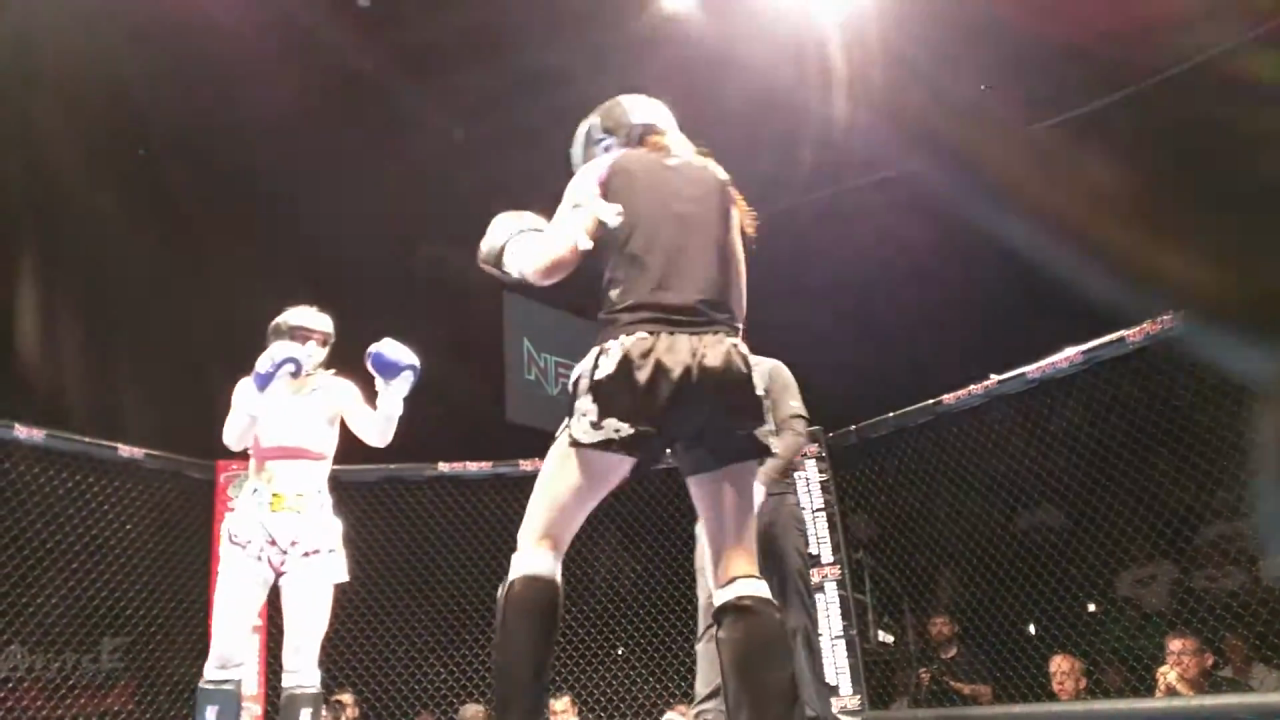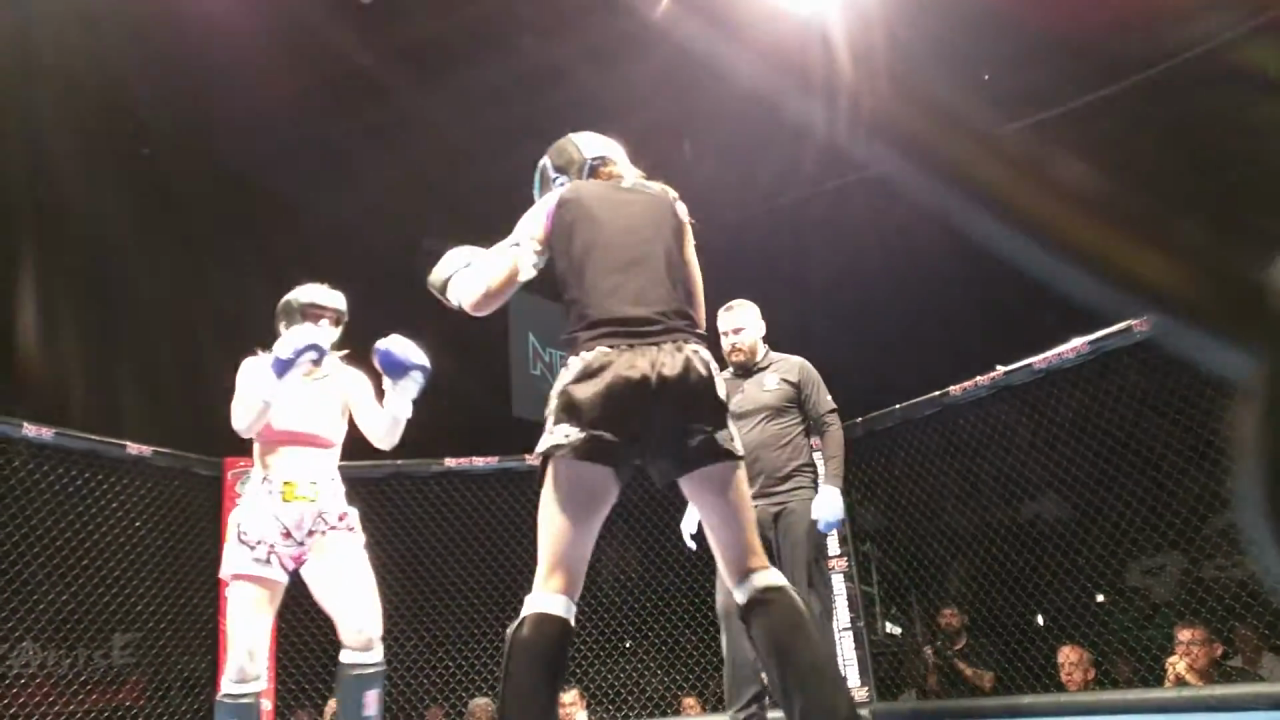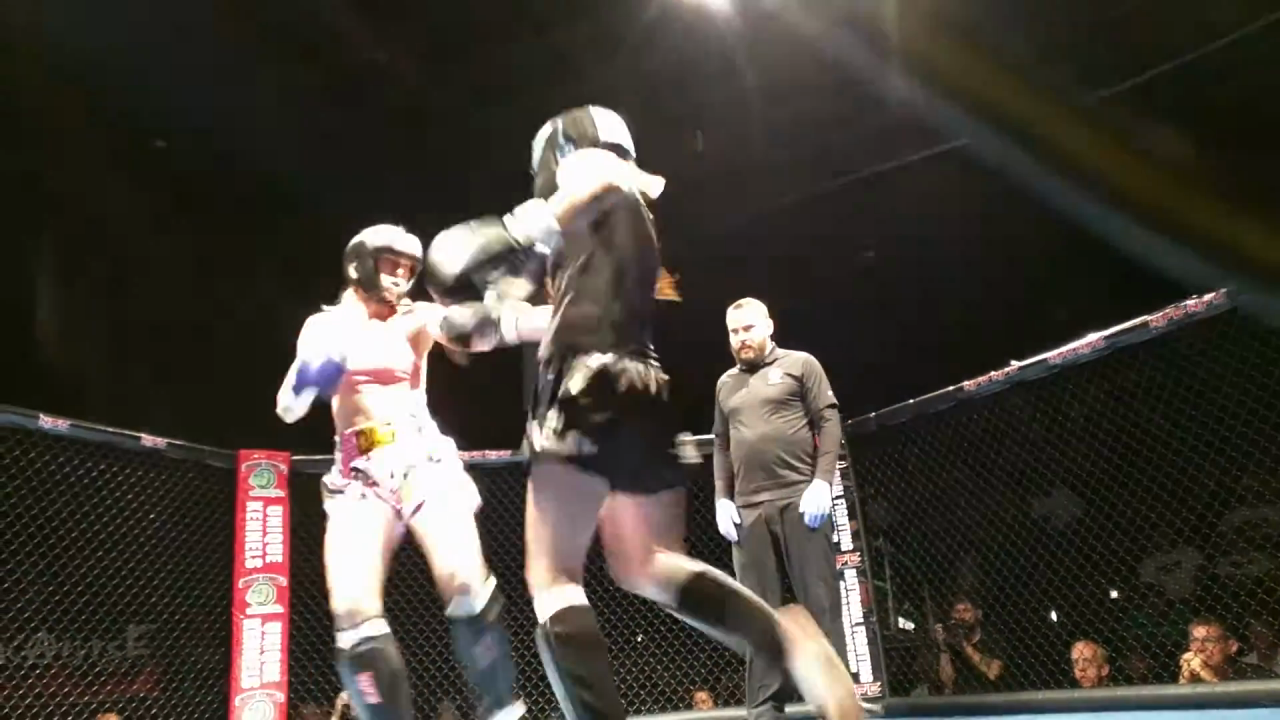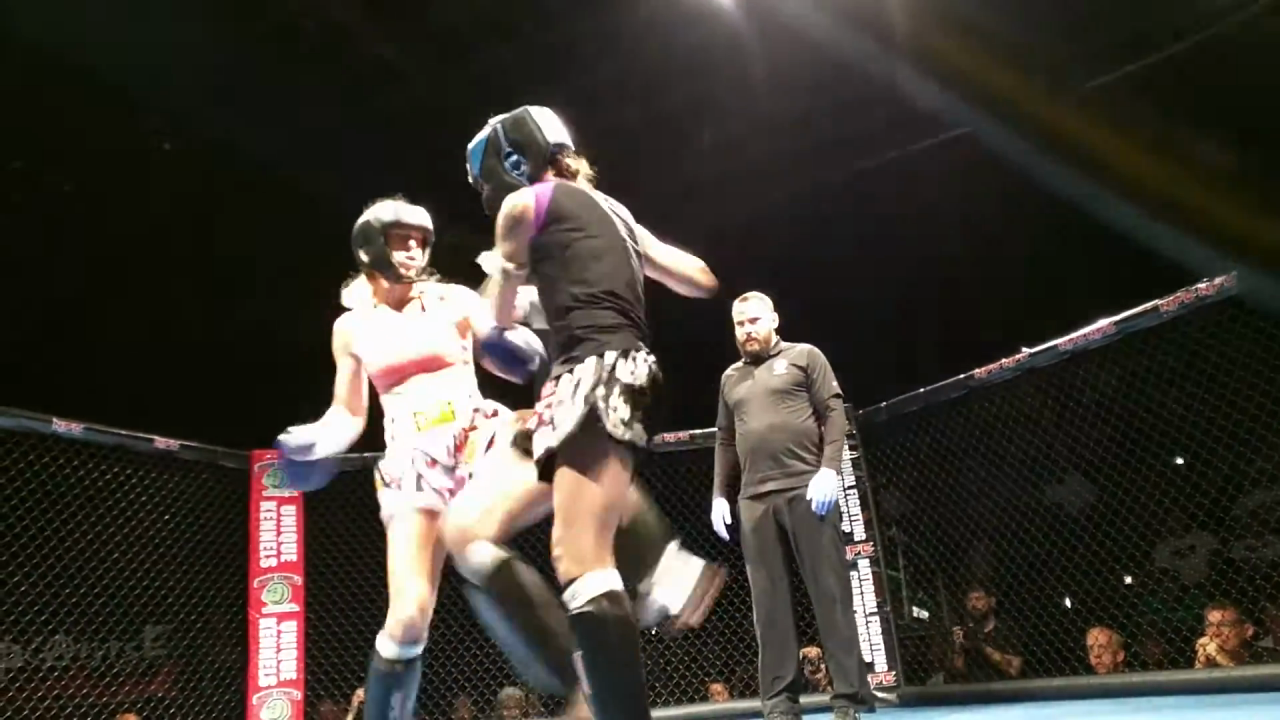
dt=0.4s
person 1, frame 1
left shoulder: (605, 169)
right shoulder: (715, 180)
left elbow: (550, 263)
left wrist: (513, 250)
left hip: (636, 362)
right hip: (721, 366)
left knee: (539, 543)
right knee: (738, 574)
person 1, frame 2
left shoulder: (558, 202)
right shoulder: (666, 202)
left elbow: (482, 296)
left wrist: (453, 275)
left hip: (601, 381)
right hip: (685, 374)
left knee: (554, 584)
right knee: (748, 568)
person 1, frame 3
left shoulder: (589, 168)
right shoulder: (632, 209)
left elbow: (567, 205)
left wrist: (502, 239)
right wrist: (496, 318)
left hip: (586, 386)
right hip: (639, 388)
left knee: (552, 580)
right knee: (646, 566)
right ankle: (791, 640)
person 1, frame 4
left shoulder: (526, 202)
right shoulder: (610, 209)
left elbow: (499, 315)
right elbow: (700, 278)
left hip: (595, 374)
right hip: (610, 379)
left knee: (580, 563)
person 2, frame 1
left shoulder: (336, 391)
right shoulder: (251, 387)
left elbow: (378, 435)
right elbow: (233, 439)
left wrist: (393, 390)
right wrist: (262, 387)
left hip: (313, 527)
right hip: (254, 522)
left knee: (301, 661)
right knee: (226, 651)
person 2, frame 2
left shoulder: (347, 379)
right shoulder: (257, 368)
left elbow: (384, 437)
right elbow: (243, 424)
left wrist: (402, 389)
right wrist: (280, 370)
left hip: (327, 516)
right hip: (265, 515)
left knee: (363, 633)
right knee: (245, 662)
person 2, frame 3
left shoulder: (418, 318)
right shoulder: (324, 325)
right elbow: (289, 408)
right wrist: (305, 383)
left hip: (422, 460)
right hip: (359, 474)
left knee: (462, 580)
right knee: (353, 609)
person 2, frame 4
left shoulder: (452, 300)
right shoulder: (352, 327)
left elbow: (520, 357)
right elbow: (347, 415)
left wrist: (518, 349)
right wrist: (316, 443)
left hip: (480, 440)
right hip: (412, 462)
right knee: (410, 616)
left ankle: (664, 575)
person 3, frame 1
left shoulder: (768, 371)
left elbow: (796, 432)
left wrist: (760, 484)
left hip: (772, 502)
left knee: (793, 613)
right knee: (714, 611)
person 3, frame 2
left shoulder: (795, 369)
left elbow: (829, 426)
left wrist: (831, 487)
right wrist: (694, 504)
left hip: (793, 504)
left knee: (808, 606)
right knee: (731, 607)
person 3, frame 3
left shoulder: (799, 365)
right shoulder: (725, 384)
left elbow: (828, 422)
right elbow: (721, 446)
left wrist: (822, 481)
right wrist: (722, 499)
left hip: (799, 498)
right hip: (748, 507)
left knee: (818, 599)
person 3, frame 4
left shoulder: (805, 357)
right shoulder: (730, 378)
left elbow: (834, 413)
right elbow: (725, 441)
left wrist: (828, 470)
right wrist: (719, 494)
left hip: (808, 489)
right hip: (754, 500)
left knee: (829, 591)
right knee: (768, 602)
